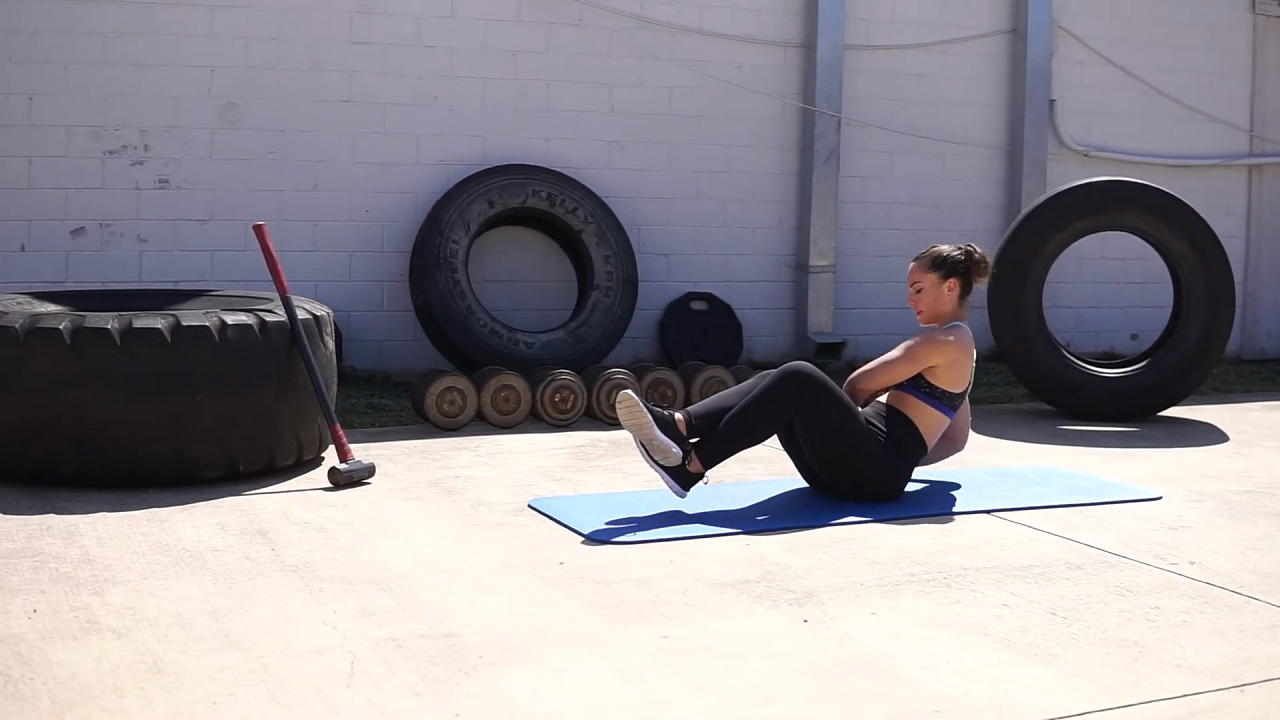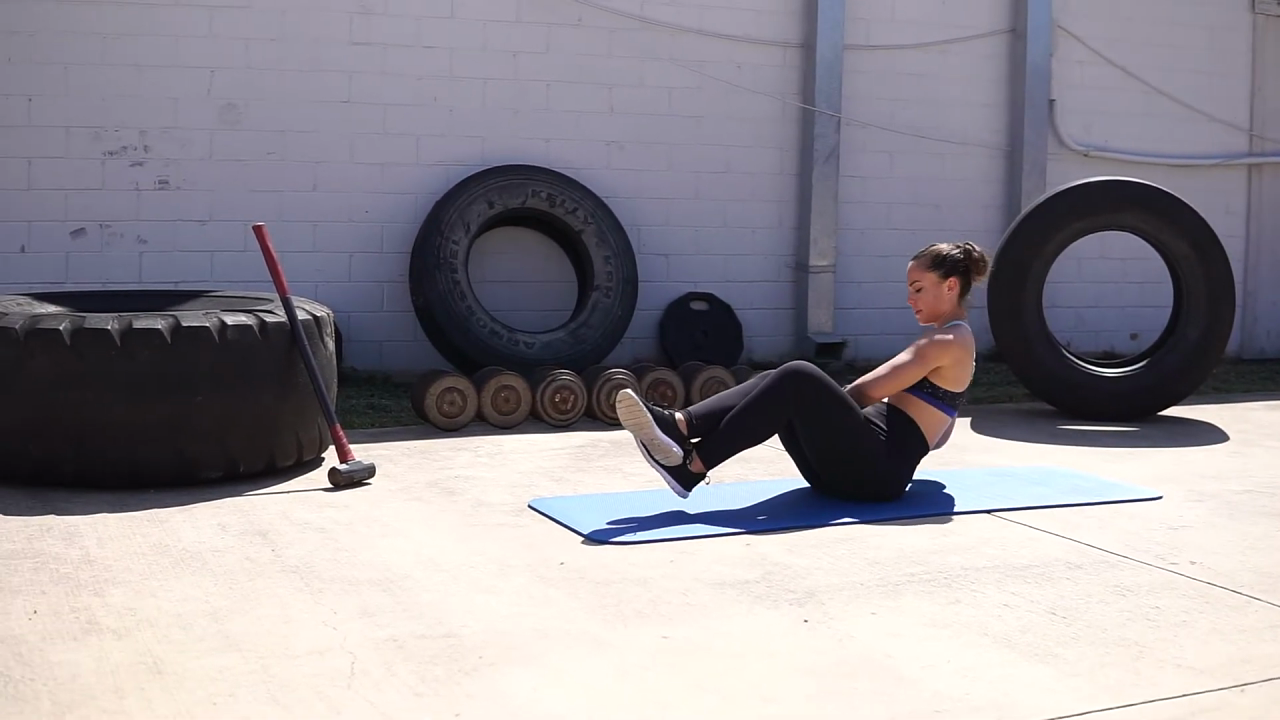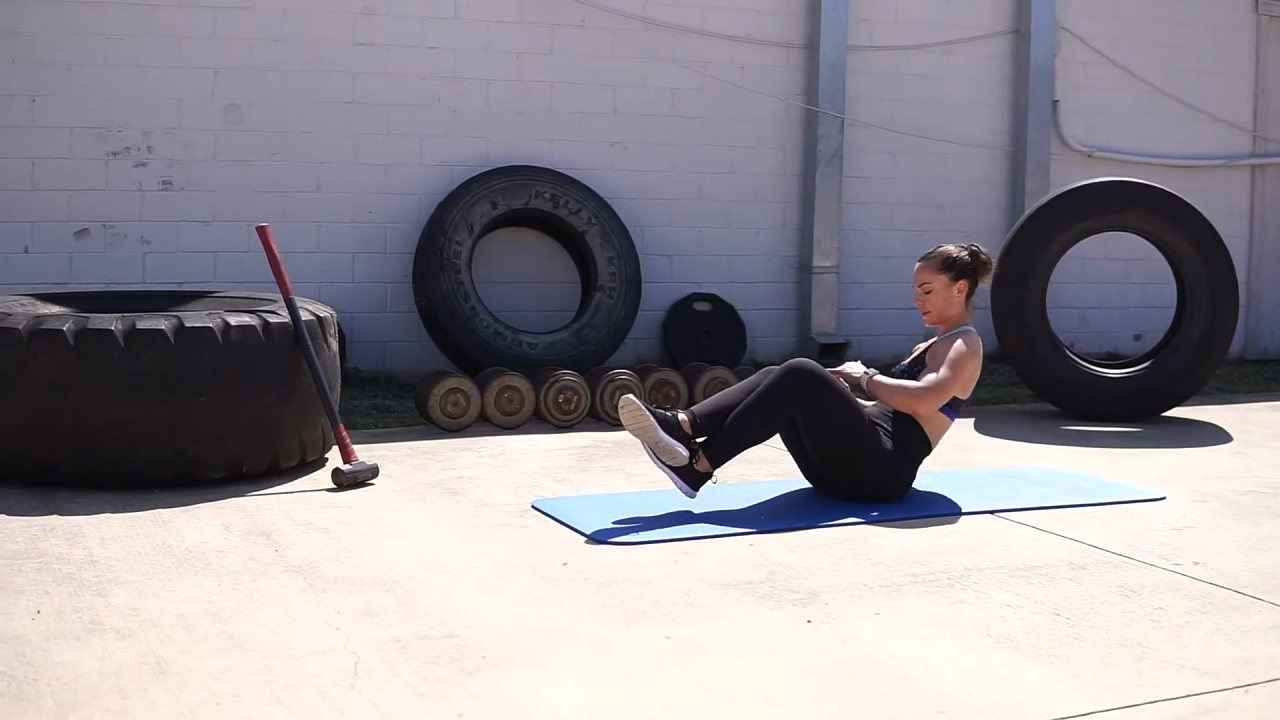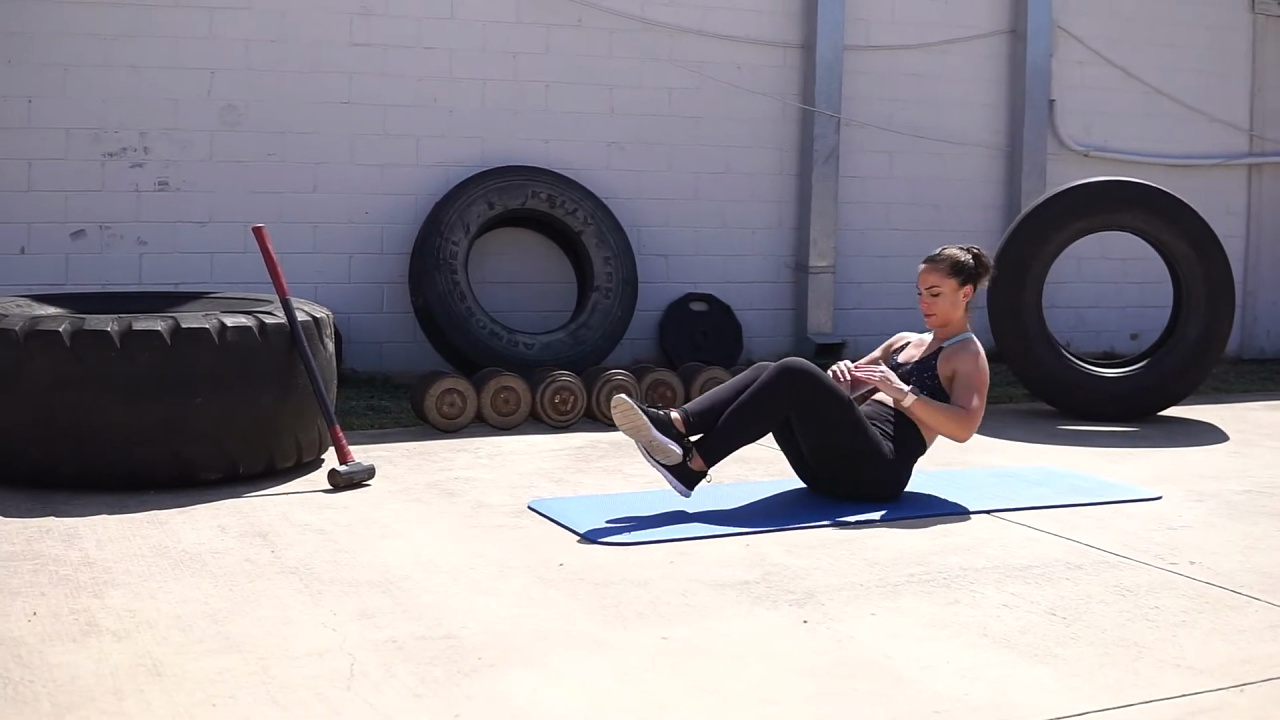
dt=0.1s
person 1, frame 1
left shoulder: (947, 342)
right shoulder: (949, 347)
left elbow: (863, 383)
right elbow: (955, 440)
left wrist: (829, 396)
left hip: (875, 471)
right hip: (848, 465)
left knee: (797, 377)
right knee: (772, 382)
left ankle: (690, 465)
right ankle: (675, 425)
person 1, frame 2
left shoulder: (952, 342)
right shoulder: (942, 345)
left elbow: (879, 386)
right elbow: (938, 436)
left wrist: (845, 395)
left hip: (878, 471)
right hip: (841, 467)
left knee: (798, 377)
right knee: (774, 381)
left ankle: (692, 464)
right ankle: (676, 424)
person 1, frame 3
left shoulder: (963, 347)
right shoulder: (933, 346)
left elbow: (922, 399)
left wrist: (865, 377)
right wrist: (851, 386)
left hip: (881, 470)
right hip: (843, 467)
left knee: (800, 373)
right knee: (774, 377)
left ankle: (698, 464)
right ankle: (680, 425)
person 1, frame 4
left shoulder: (968, 357)
right shoulder: (907, 341)
left elbow: (963, 426)
right elbow: (846, 376)
left wrist: (905, 395)
right wrist: (845, 375)
left hip: (876, 468)
right hip: (833, 467)
left knee: (793, 372)
right knee: (764, 373)
left ankle: (693, 464)
right ankle: (671, 424)
